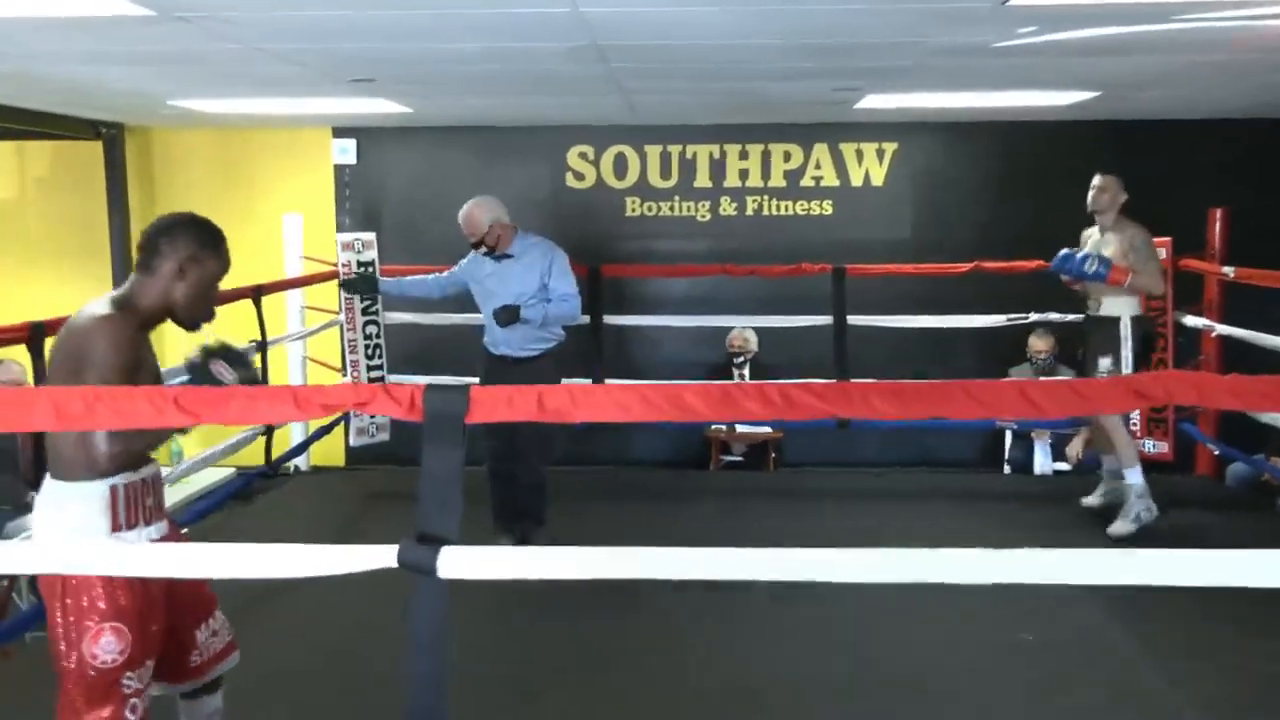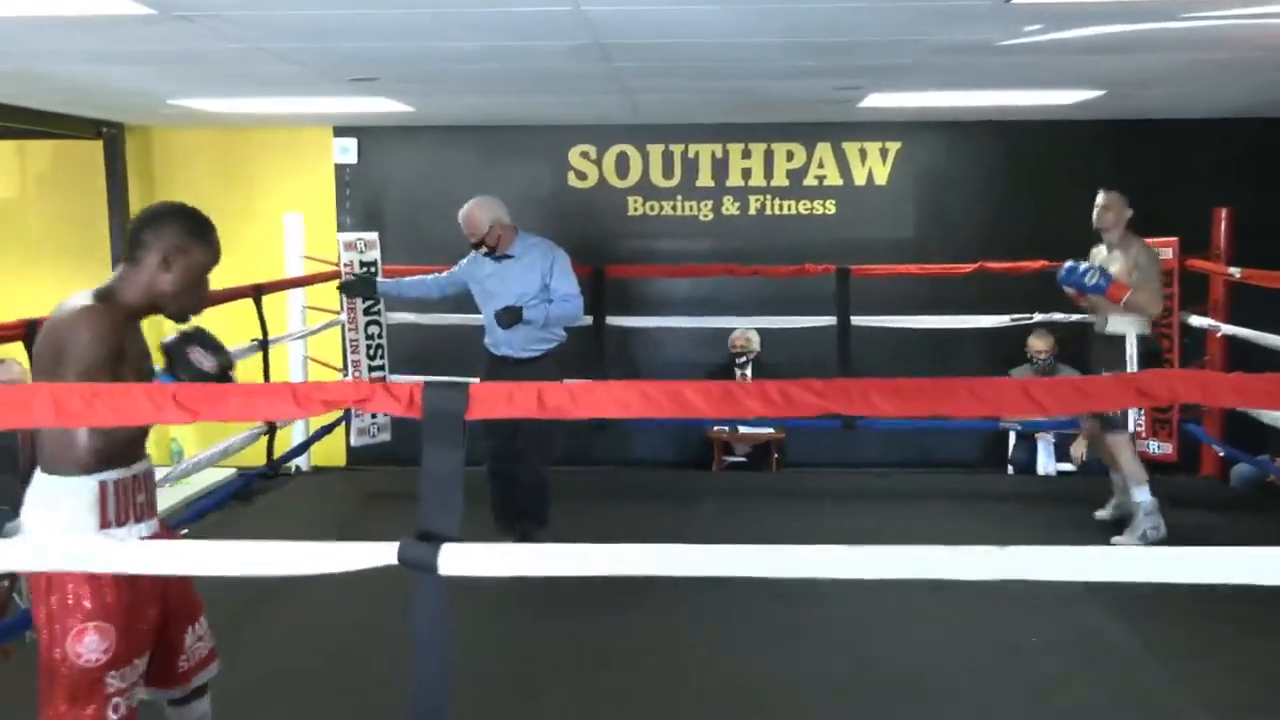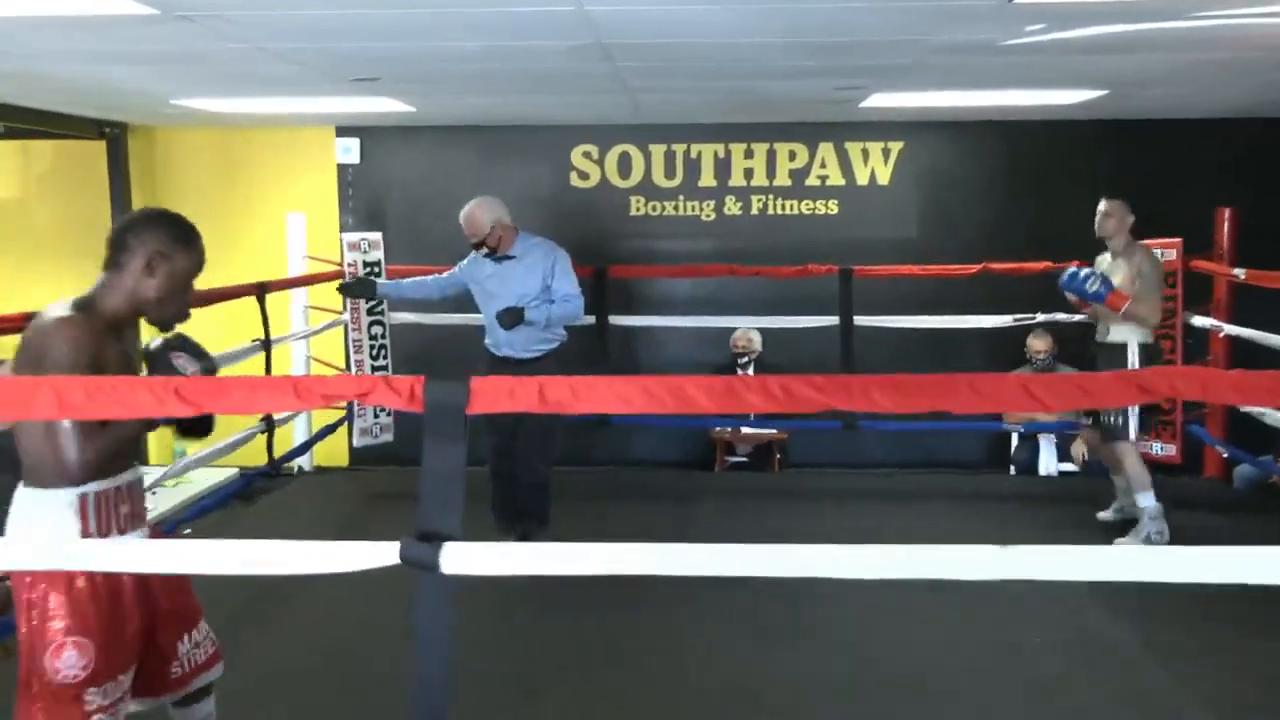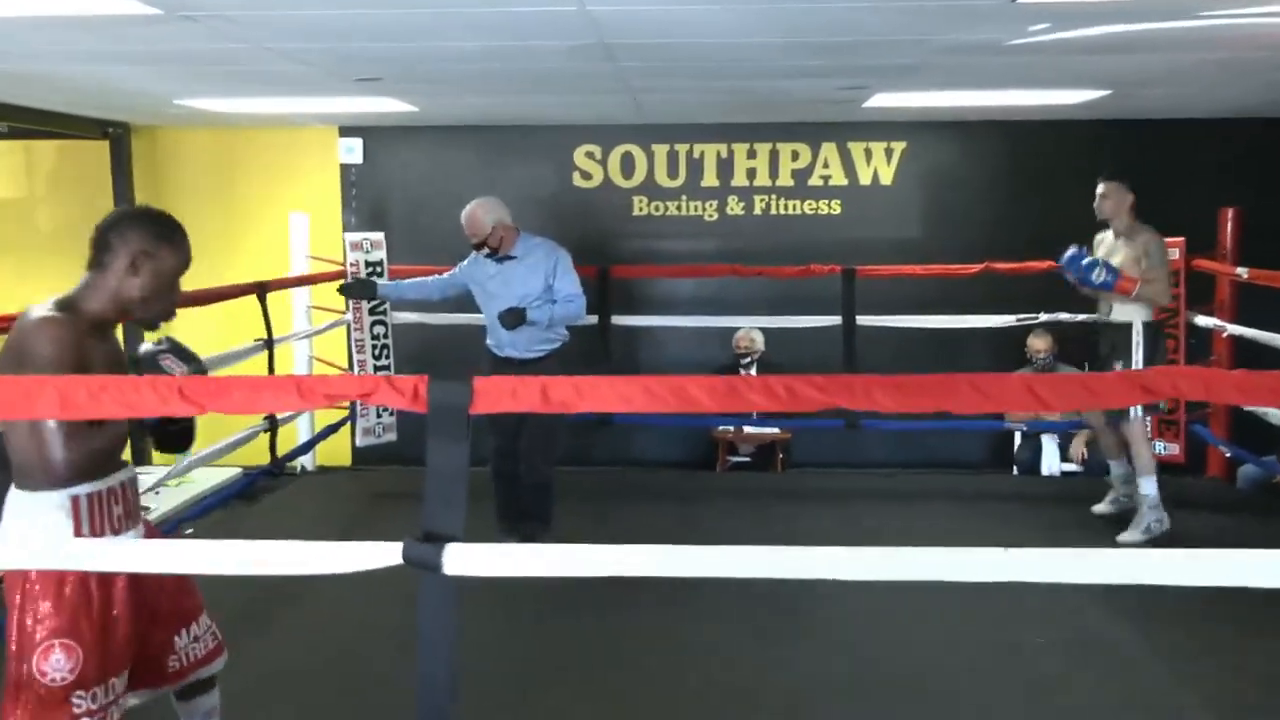
dt=0.1s
person 1, frame 1
left shoulder: (129, 328)
right shoulder: (107, 331)
right elbow: (108, 452)
left wrist: (197, 388)
left hip: (137, 525)
right hip: (88, 534)
left knee: (201, 649)
person 1, frame 2
left shoulder: (122, 323)
right shoulder: (89, 322)
right elbow: (89, 447)
left wrist: (183, 384)
right wrist: (174, 389)
left hip: (129, 522)
right hip: (78, 532)
left knee: (188, 655)
person 1, frame 3
left shoulder: (116, 332)
right shoulder: (68, 334)
right elbow: (77, 458)
left hip: (123, 530)
right hip: (62, 544)
left knee: (192, 658)
person 1, frame 4
left shoulder: (99, 331)
right shoulder: (50, 333)
right elbow: (65, 459)
left wrist: (158, 414)
left hip: (119, 529)
right hip: (57, 547)
left knee: (195, 654)
person 2, frame 1
left shoulder: (1133, 234)
right shoulder: (1087, 237)
left elbow: (1156, 284)
left wrist: (1108, 273)
right wrist: (1072, 277)
left hip: (1122, 328)
right hip: (1095, 325)
left knee: (1108, 415)
right ankle: (1113, 482)
person 2, frame 2
left shoulder: (1139, 252)
right shoulder: (1096, 253)
left elbow: (1153, 306)
left wrist: (1109, 288)
right wrist: (1078, 292)
left hip: (1127, 346)
right hip: (1102, 343)
left knee: (1116, 434)
right knee: (1092, 426)
right ankle: (1125, 496)
person 2, frame 3
left shoulder: (1142, 260)
right shoulder: (1102, 260)
left elbow: (1152, 316)
left wrist: (1109, 297)
right wrist: (1081, 299)
left hip: (1130, 354)
right hip: (1103, 350)
left knee: (1122, 441)
right knee: (1093, 434)
left ankle: (1154, 522)
right ankle: (1127, 499)
person 2, frame 4
left shoulder: (1146, 239)
right shoulder: (1100, 239)
left elbow: (1163, 295)
left wrist: (1117, 282)
right wrist: (1082, 279)
left hip: (1133, 334)
right hip: (1105, 332)
left knee: (1131, 422)
right ankle: (1123, 489)
person 3, frame 1
left shoulder: (547, 255)
right shoulder: (476, 263)
left elbow: (571, 307)
right elbow: (437, 284)
left wrist: (523, 313)
right wrist: (380, 285)
left hip: (539, 367)
right hip: (497, 366)
left knee: (534, 450)
right knee: (499, 449)
left ankle: (530, 526)
right ankle: (507, 525)
person 3, frame 2
left shoulder: (548, 255)
right shoulder: (476, 263)
left elbow: (573, 308)
right elbow: (436, 284)
left wrist: (525, 314)
right wrist: (378, 287)
left hip: (540, 368)
right hip: (498, 367)
left knee: (535, 450)
right knee: (500, 449)
left ankle: (533, 526)
right ankle: (508, 525)
person 3, frame 3
left shoulder: (549, 255)
right shoulder: (476, 265)
left elbow: (574, 307)
right elbow: (435, 285)
left wrist: (527, 314)
right wrist: (378, 288)
left hip: (542, 368)
right hip: (499, 368)
left knee: (536, 452)
right knee: (502, 450)
left ankle: (534, 526)
right ankle: (510, 525)
person 3, frame 4
left shoulder: (550, 255)
right shoulder: (477, 265)
left elbow: (576, 307)
right elbow: (435, 286)
left wrist: (529, 315)
right wrist: (378, 289)
left hip: (544, 368)
right hip: (501, 368)
left knee: (538, 452)
right knee: (504, 451)
left ankle: (536, 527)
right ankle: (512, 525)
